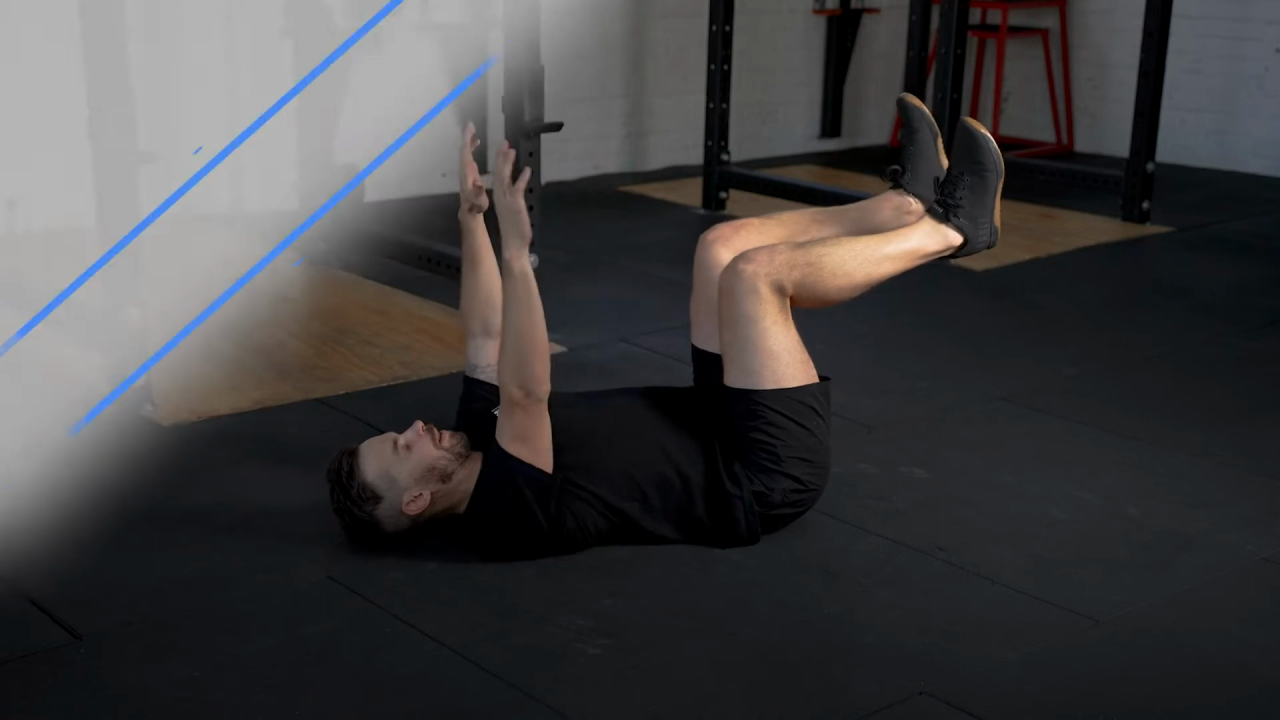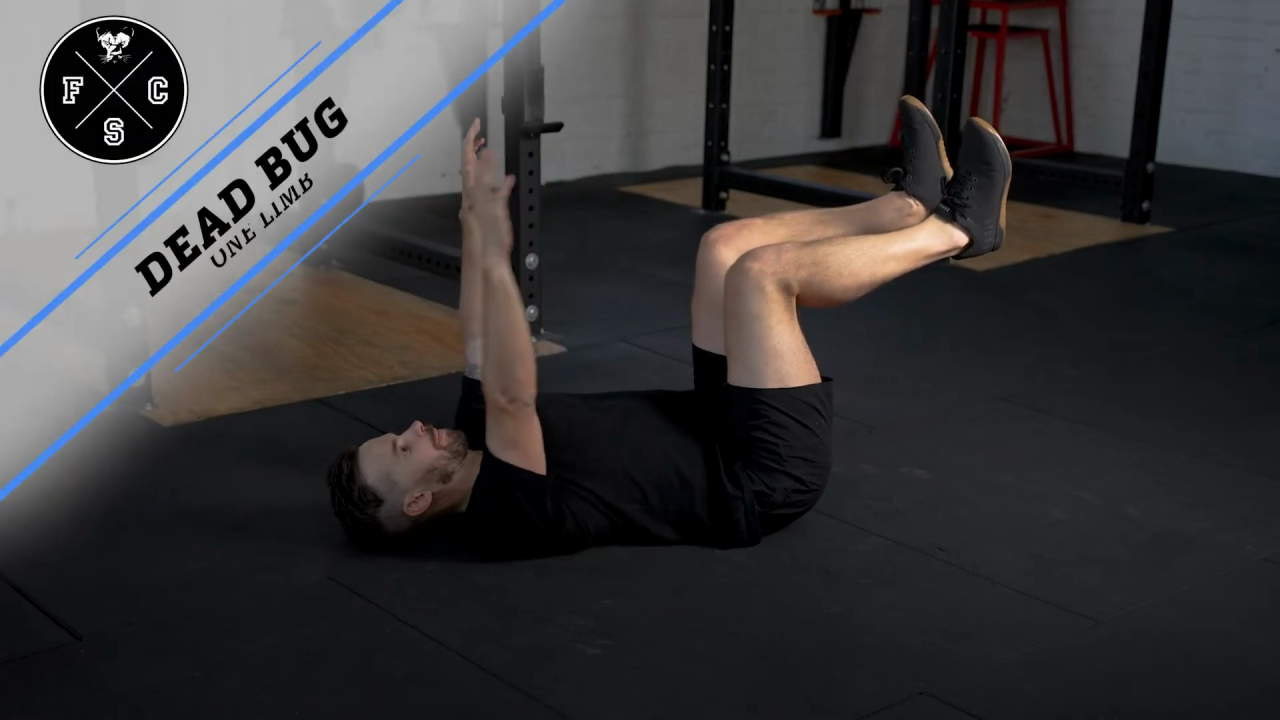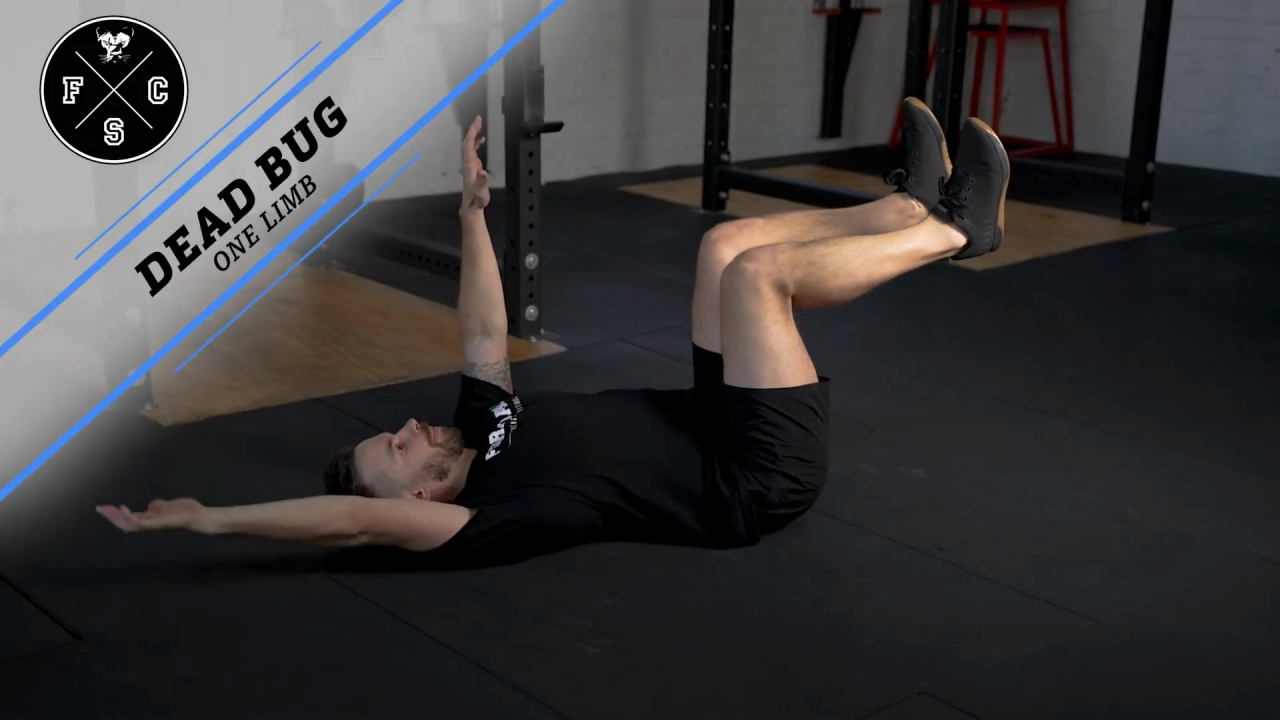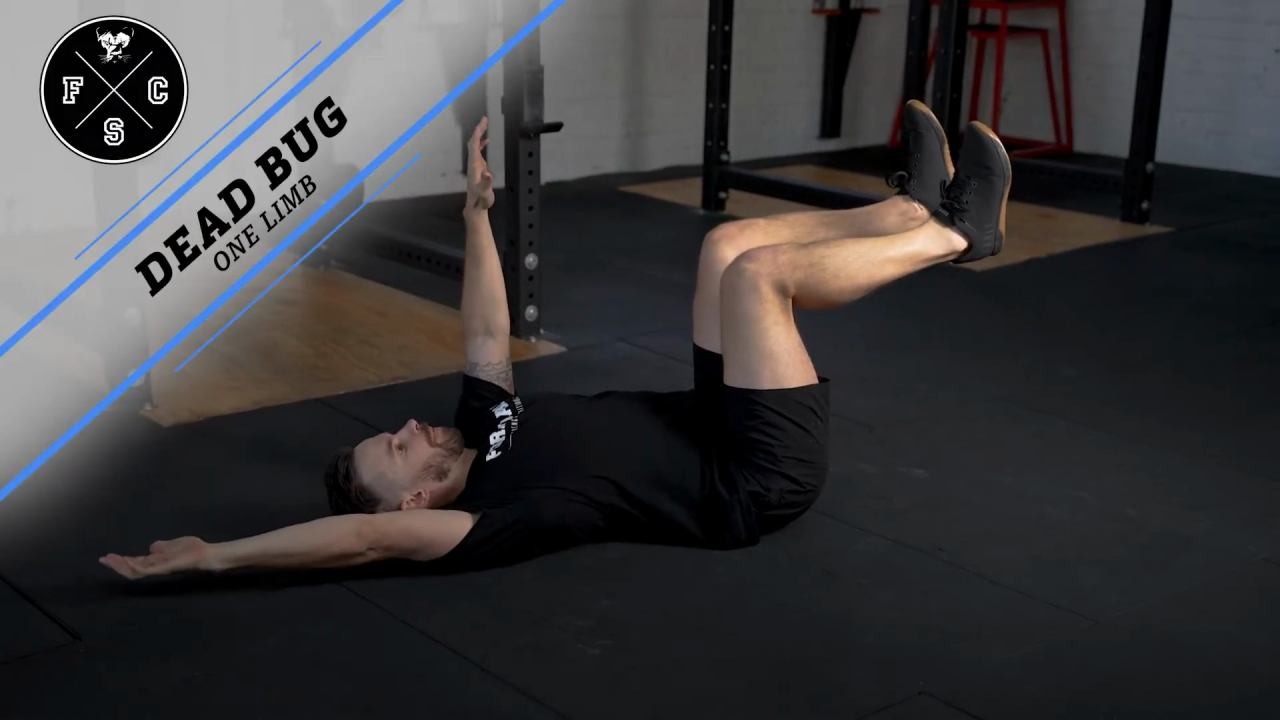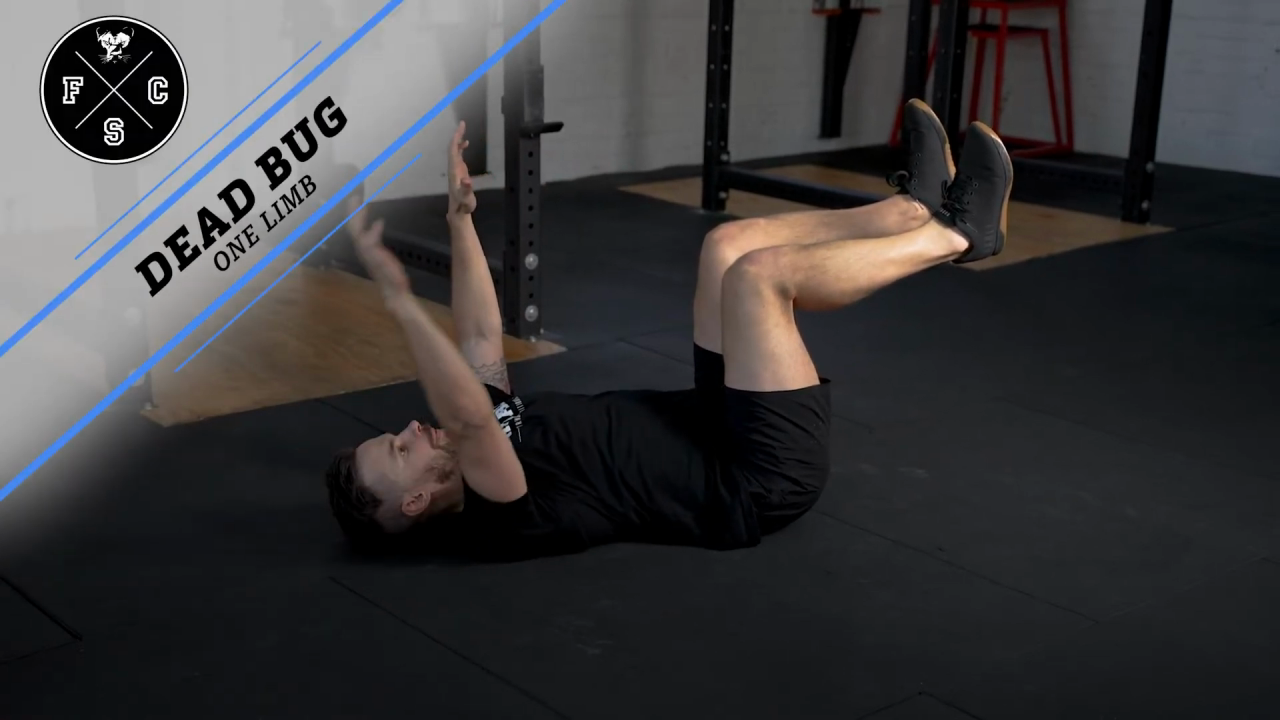
dt=1s
person 1, frame 1
left shoulder: (480, 440)
right shoulder: (504, 515)
left elbow: (485, 340)
right elbow: (524, 392)
left wrist: (470, 220)
right wrist: (512, 249)
left hip: (719, 429)
right hip: (764, 475)
left knee: (725, 244)
right knee: (756, 272)
left ankle: (912, 204)
right ankle: (951, 230)
person 1, frame 2
left shoulder: (477, 443)
right shoulder: (501, 515)
left elbow: (482, 343)
right elbow: (513, 396)
left wrist: (471, 219)
right wrist: (498, 260)
left hip: (717, 429)
right hip: (760, 475)
left knee: (727, 245)
right knee: (763, 271)
left ankle: (914, 204)
right ankle: (956, 229)
person 1, frame 3
left shoulder: (482, 431)
right shoulder: (494, 514)
left elbow: (485, 335)
right elbow: (360, 522)
left wrist: (471, 211)
right wrist: (211, 515)
left hip: (716, 427)
right hip: (759, 478)
left knee: (728, 243)
right knee: (758, 271)
left ankle: (912, 207)
right ankle: (952, 231)
person 1, frame 4
left shoulder: (483, 428)
right shoulder: (494, 516)
left elbow: (488, 335)
right elbow: (370, 538)
left wrist: (476, 211)
right wrist: (212, 553)
left hip: (713, 427)
right hip: (758, 478)
left knee: (729, 243)
right knee: (757, 271)
left ankle: (915, 209)
right ankle: (954, 235)
person 1, frame 5
left shoulder: (488, 430)
right shoulder: (496, 520)
left elbow: (480, 338)
right elbow: (466, 420)
left wrist: (459, 218)
right wrist: (399, 301)
left hip: (717, 426)
right hip: (758, 479)
left knee: (730, 243)
right knee: (759, 272)
left ankle: (917, 207)
right ankle: (956, 234)
